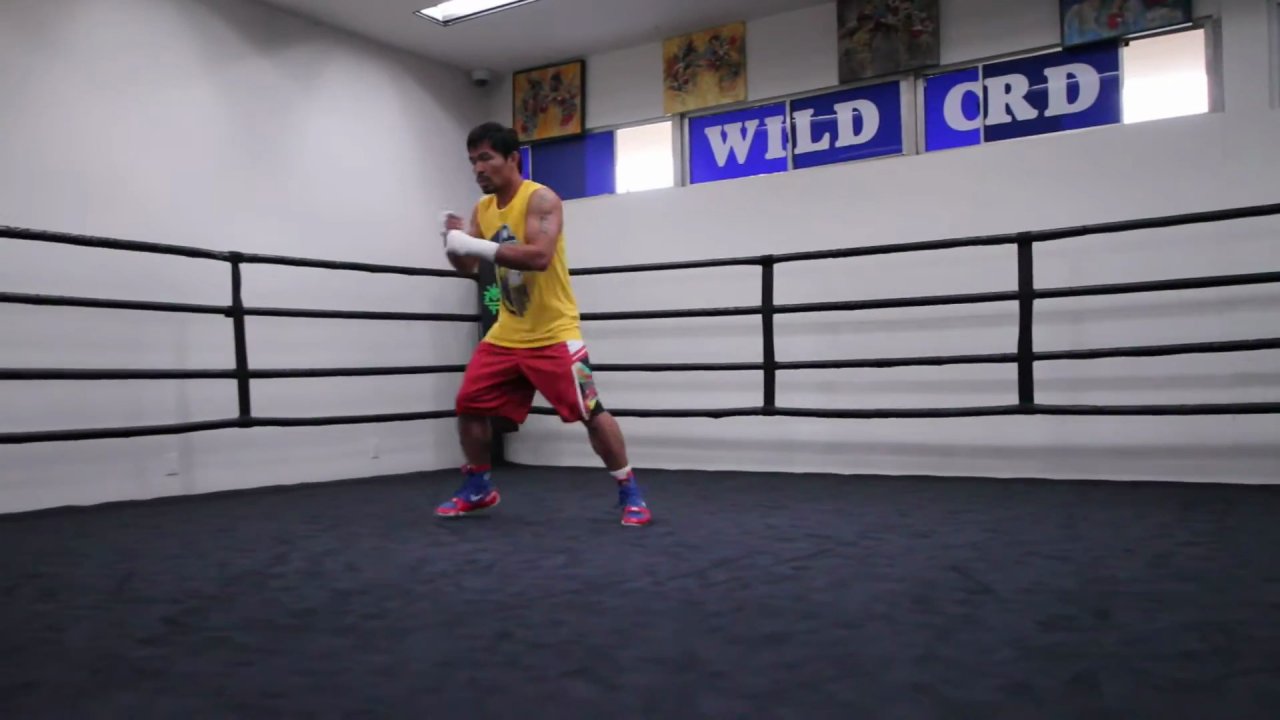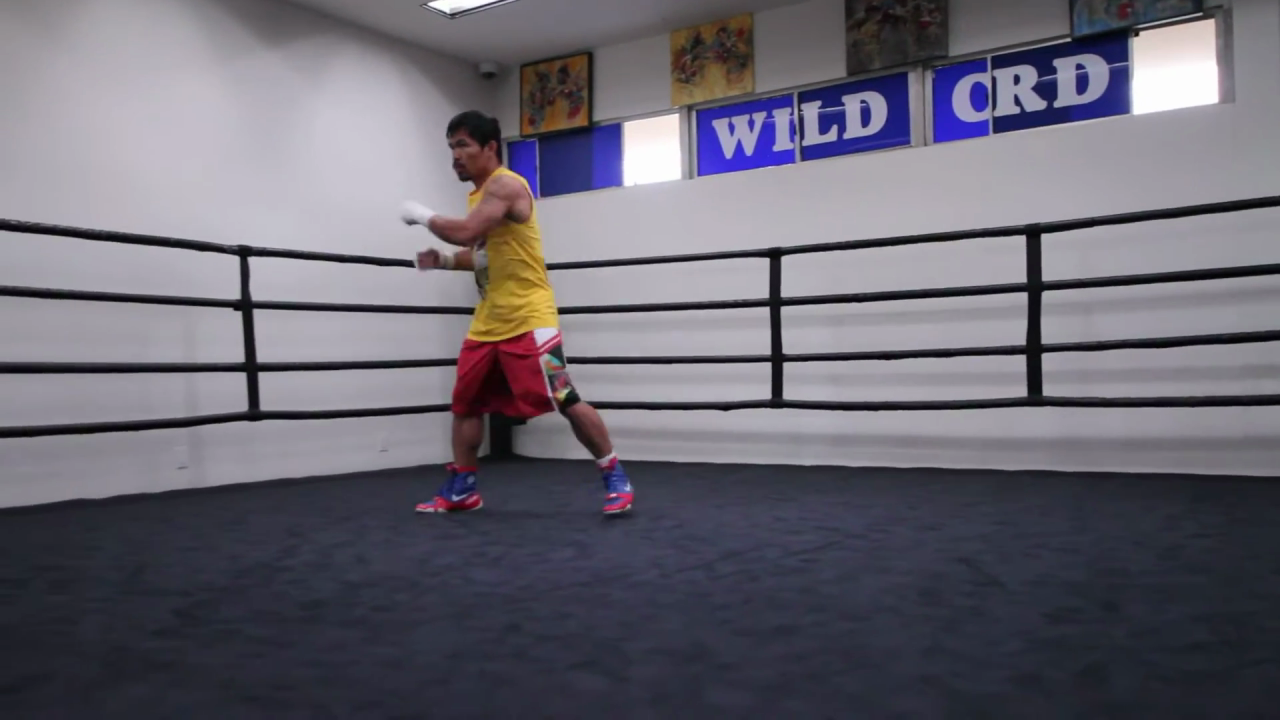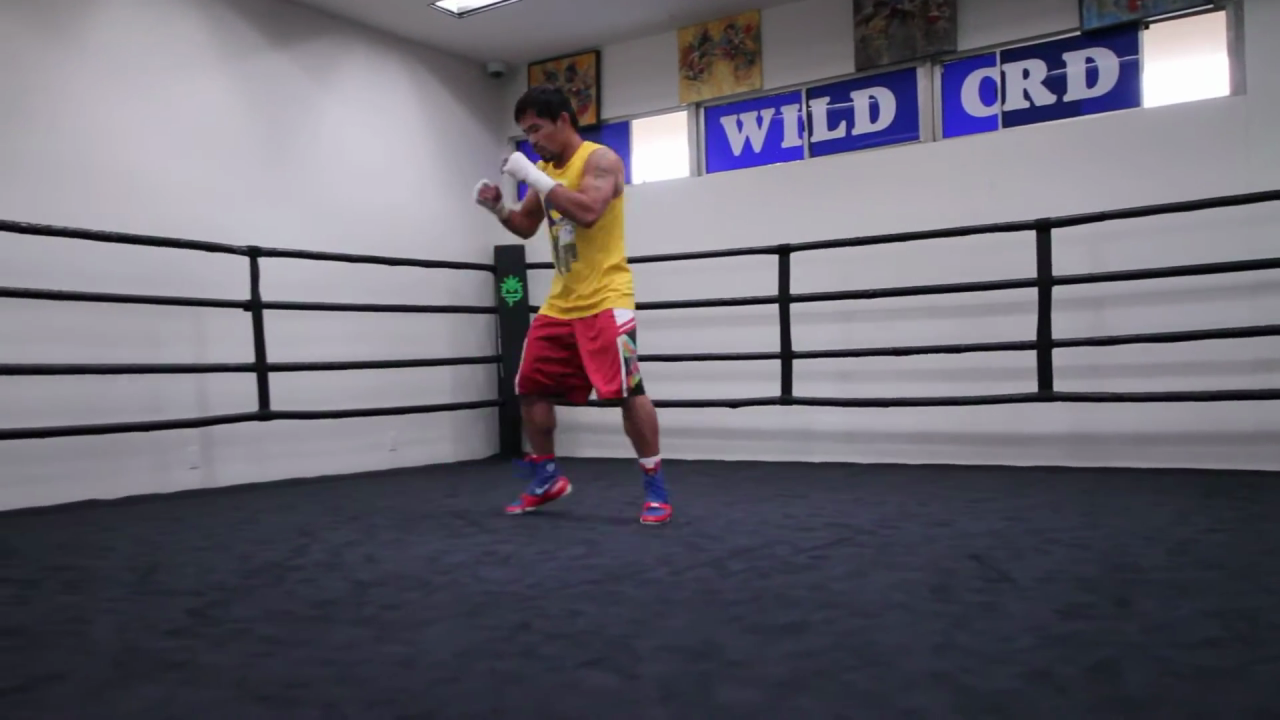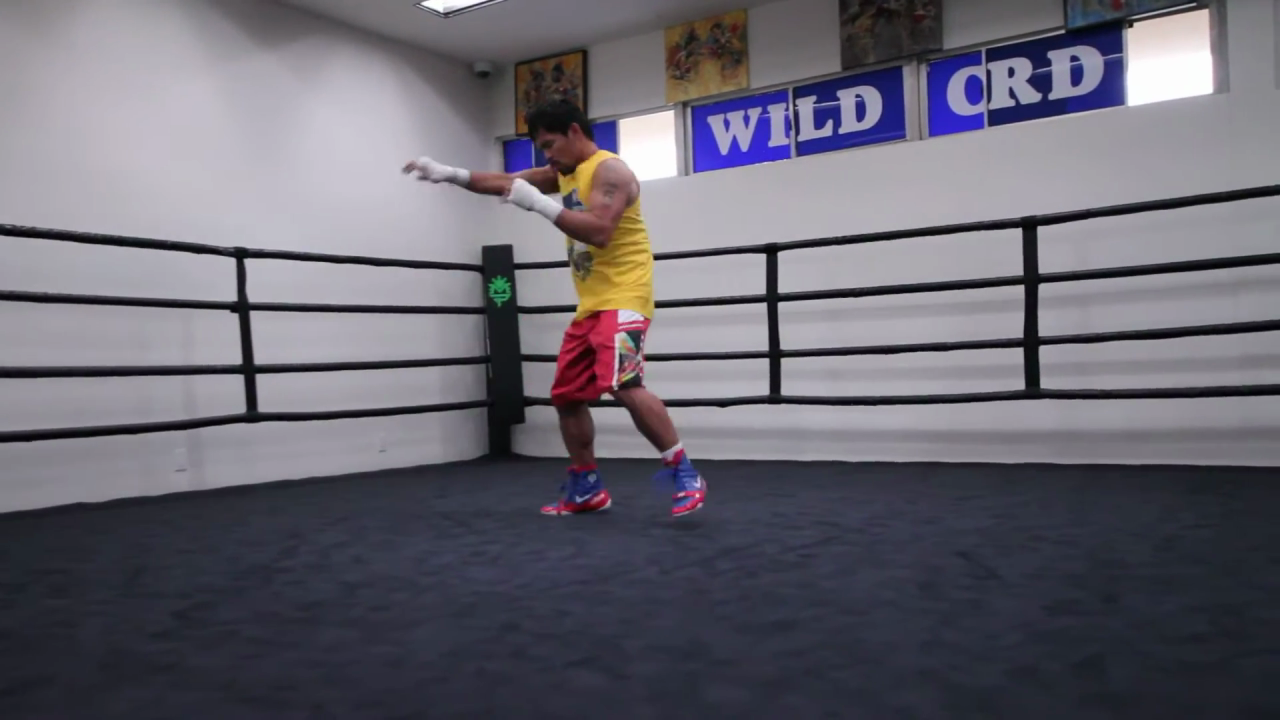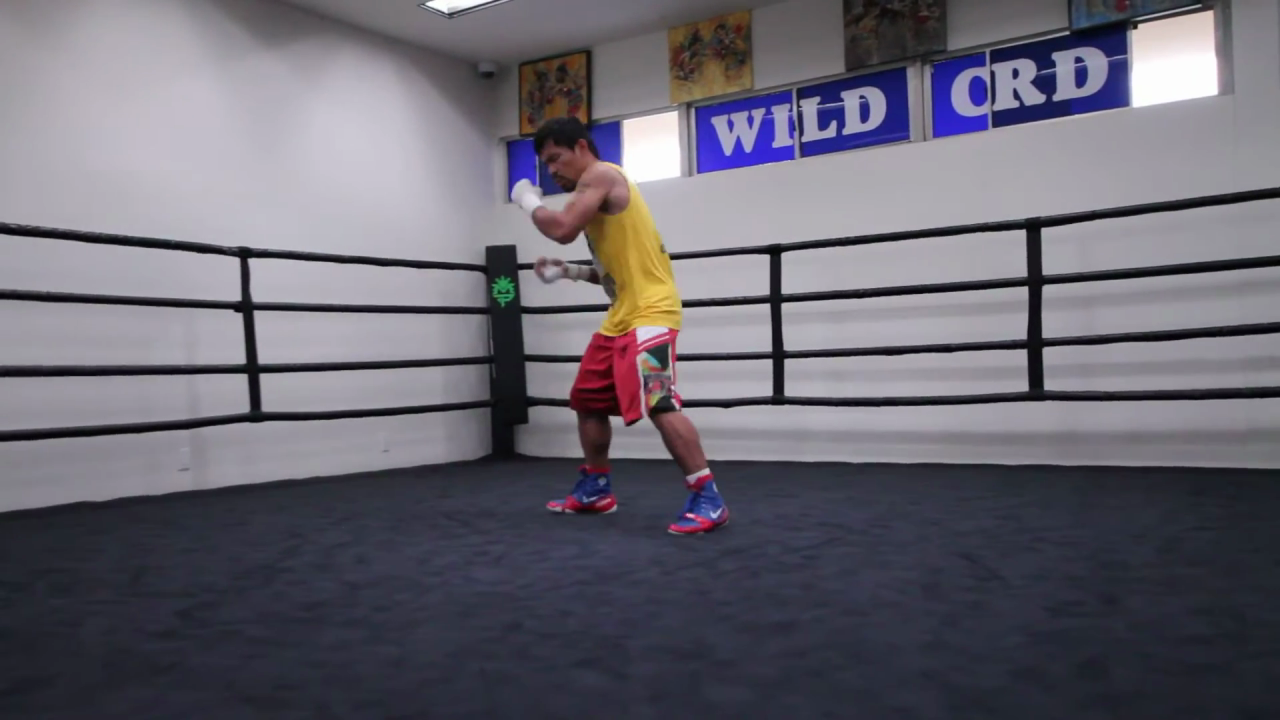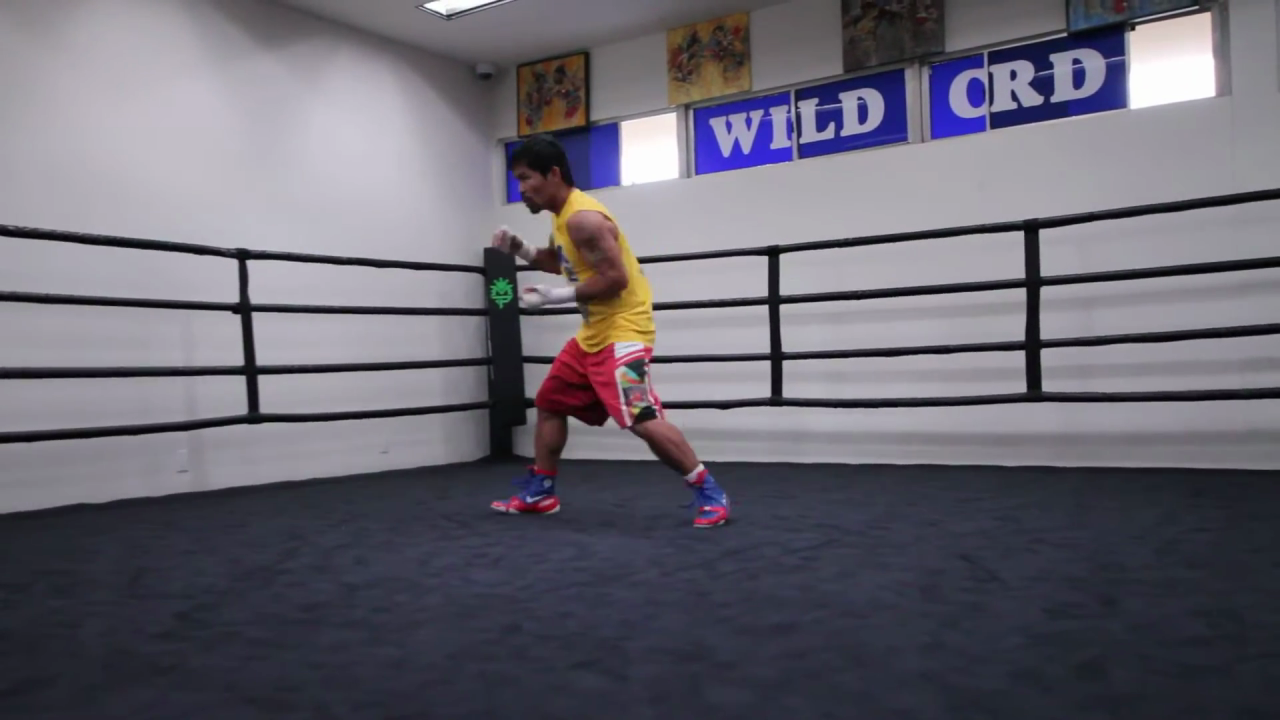
dt=0.4s
person 1, frame 1
left shoulder: (539, 199)
right shoulder: (484, 207)
left elbow: (539, 258)
right elbow: (465, 267)
left wrist: (476, 246)
right wrist: (455, 241)
left hip: (553, 331)
right hip: (507, 334)
left knee: (589, 412)
right knee: (468, 405)
left ankle: (630, 494)
right ankle: (477, 488)
person 1, frame 2
left shoulder: (507, 186)
right shoulder: (476, 191)
left elbow: (466, 232)
left wrist: (418, 217)
right wrist: (445, 260)
left hip: (529, 318)
right hip: (488, 324)
left knee: (565, 400)
right knee: (465, 403)
left ankle: (616, 480)
right ankle: (461, 489)
person 1, frame 3
left shoulder: (602, 160)
right shoulder: (548, 167)
left elbow: (586, 211)
right elbow: (525, 226)
left wrist: (531, 177)
right wrist: (496, 204)
left hip: (604, 299)
right hip: (561, 302)
left knee: (629, 390)
right knee: (533, 388)
left ankle: (656, 489)
right ankle: (546, 479)
person 1, frame 4
left shoulder: (610, 170)
right shoulder: (564, 171)
left elbow: (597, 231)
right elbow: (510, 185)
left wrist: (542, 203)
right wrist: (446, 172)
left hip: (621, 300)
right hip: (591, 307)
left knee: (626, 387)
right knee: (567, 397)
left ankle: (684, 474)
right ankle: (587, 489)
person 1, frame 5
left shoulder: (601, 176)
right shoulder: (588, 192)
left elbow: (563, 226)
left wrist: (529, 203)
right wrist: (567, 271)
left hip: (649, 314)
right hip: (619, 319)
left knee: (659, 407)
right knee: (586, 400)
left ankle: (707, 501)
right ankle: (595, 489)
person 1, frame 6
left shoulder: (583, 219)
right shoulder: (563, 214)
left elbow: (615, 279)
right elbow: (557, 262)
left wrist: (559, 295)
right wrist: (521, 249)
left hip: (624, 328)
right hip: (595, 331)
left knee: (640, 418)
right knee: (550, 404)
left ankle: (710, 494)
right ankle: (538, 491)
